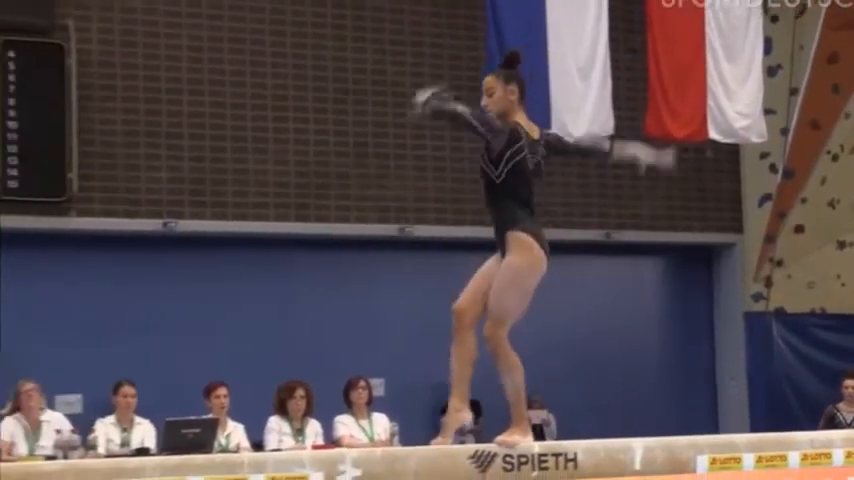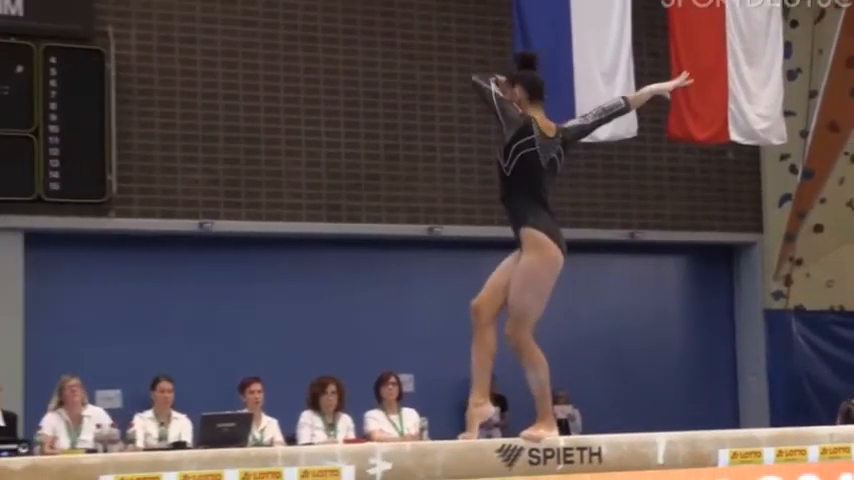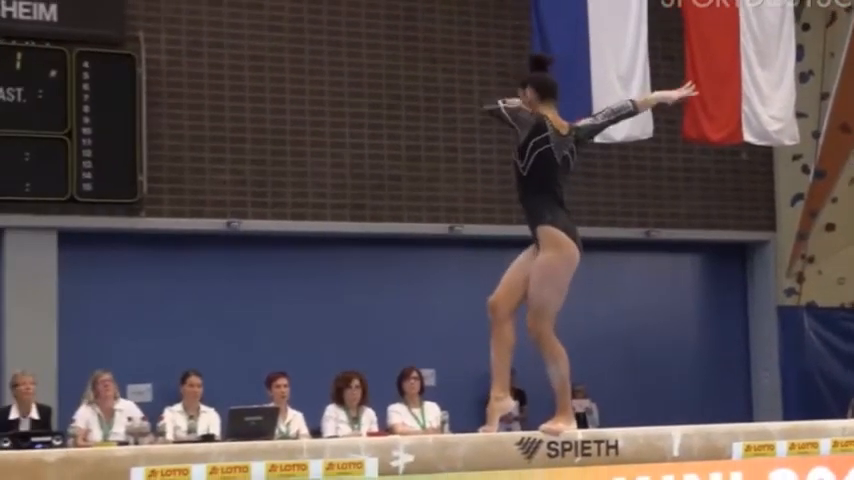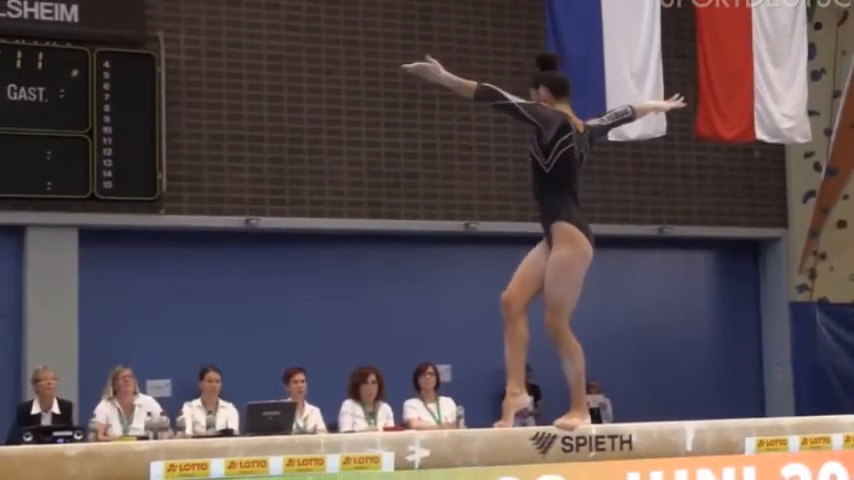
dt=0.2s
person 1, frame 1
left shoulder: (500, 130)
right shoulder: (539, 137)
left elbow: (447, 109)
right elbow: (594, 145)
left wrist: (425, 99)
right wrist: (644, 152)
left hip: (524, 246)
right hip: (510, 247)
left knee: (494, 334)
right knee: (462, 313)
left ankle: (520, 427)
right ankle: (458, 407)
person 1, frame 2
left shoulder: (519, 124)
right shoulder: (560, 133)
left elbow: (481, 84)
right elbow: (610, 110)
left wrist: (499, 87)
right wrist: (658, 88)
left hip: (539, 242)
right hip: (532, 242)
left knee: (518, 332)
right knee: (481, 310)
left ankle: (546, 420)
right ankle: (480, 400)
person 1, frame 3
left shoulder: (534, 123)
right shoulder: (574, 129)
left elbow: (496, 106)
right elbow: (625, 108)
left wrist: (509, 105)
right wrist: (669, 96)
left hip: (556, 238)
right hip: (547, 238)
left knee: (539, 327)
right knee: (498, 306)
left ankle: (564, 414)
right ankle: (499, 395)
person 1, frame 4
left shoulder: (551, 121)
right shoulder: (581, 129)
left elbow: (505, 100)
right elbow: (622, 113)
left wrist: (444, 77)
right wrist: (660, 106)
left hip: (569, 234)
right hip: (554, 236)
left knee: (556, 322)
right knee: (512, 302)
left ankle: (579, 409)
right ankle: (516, 390)
